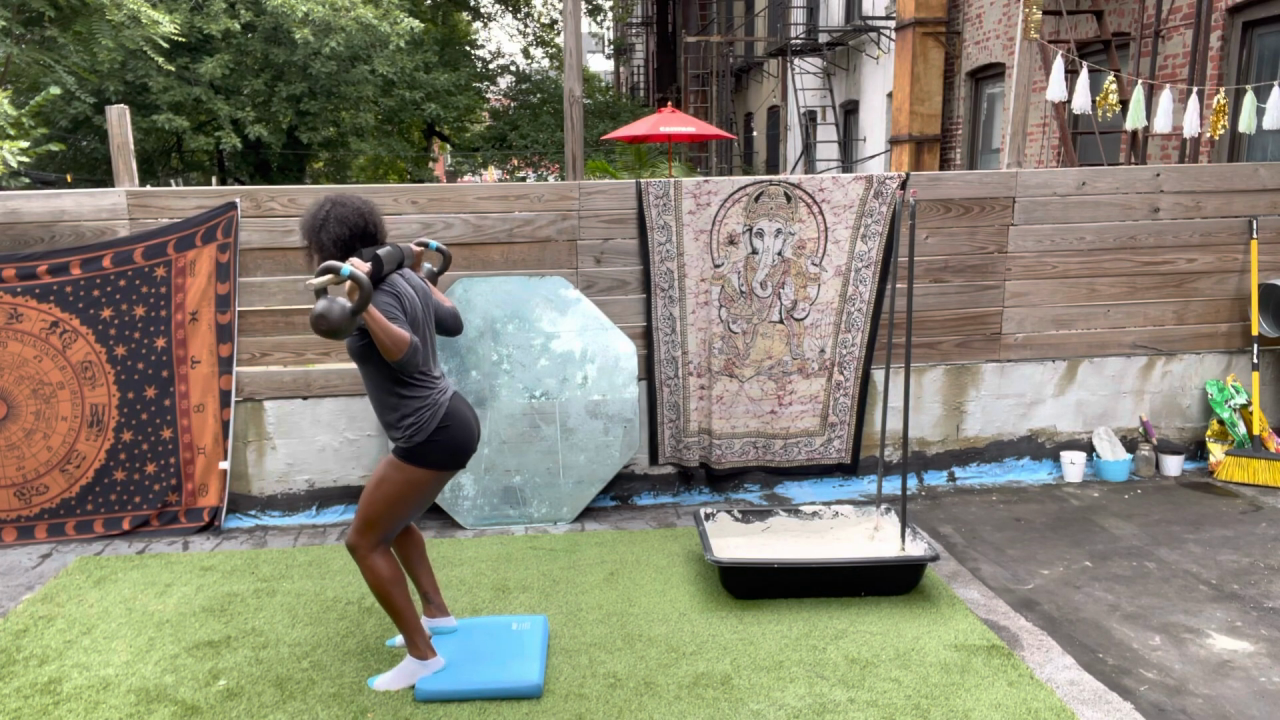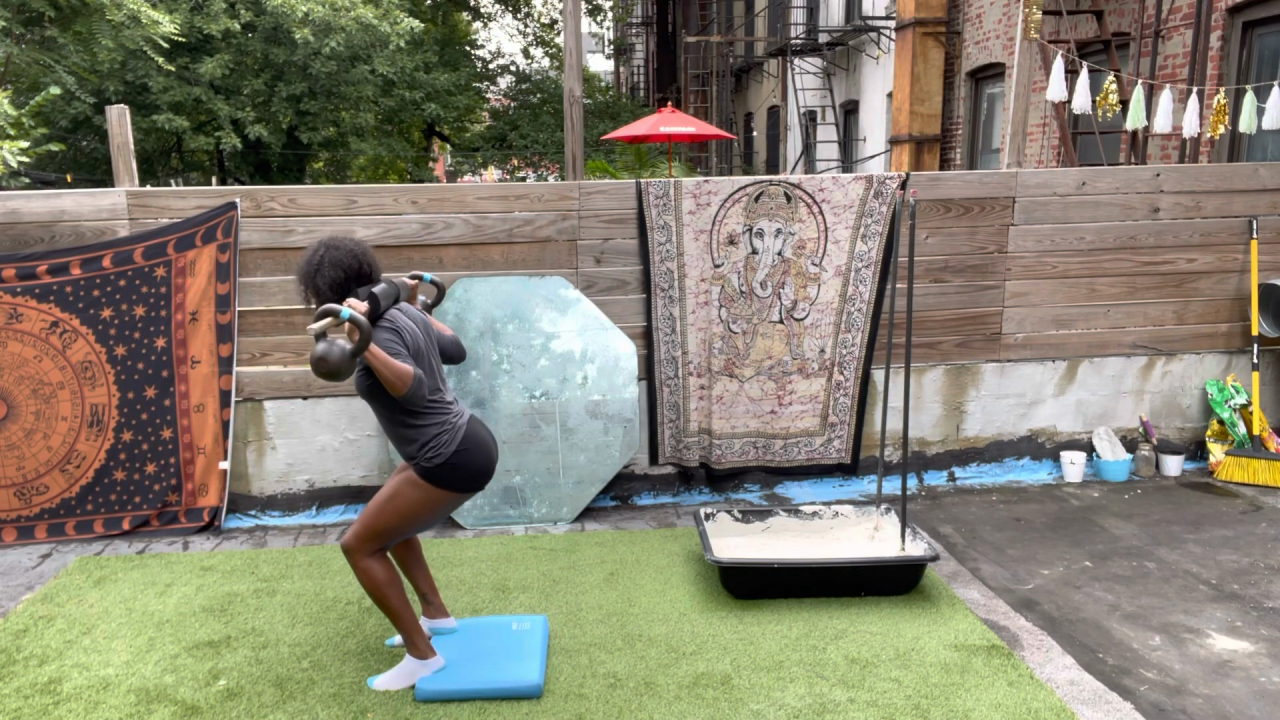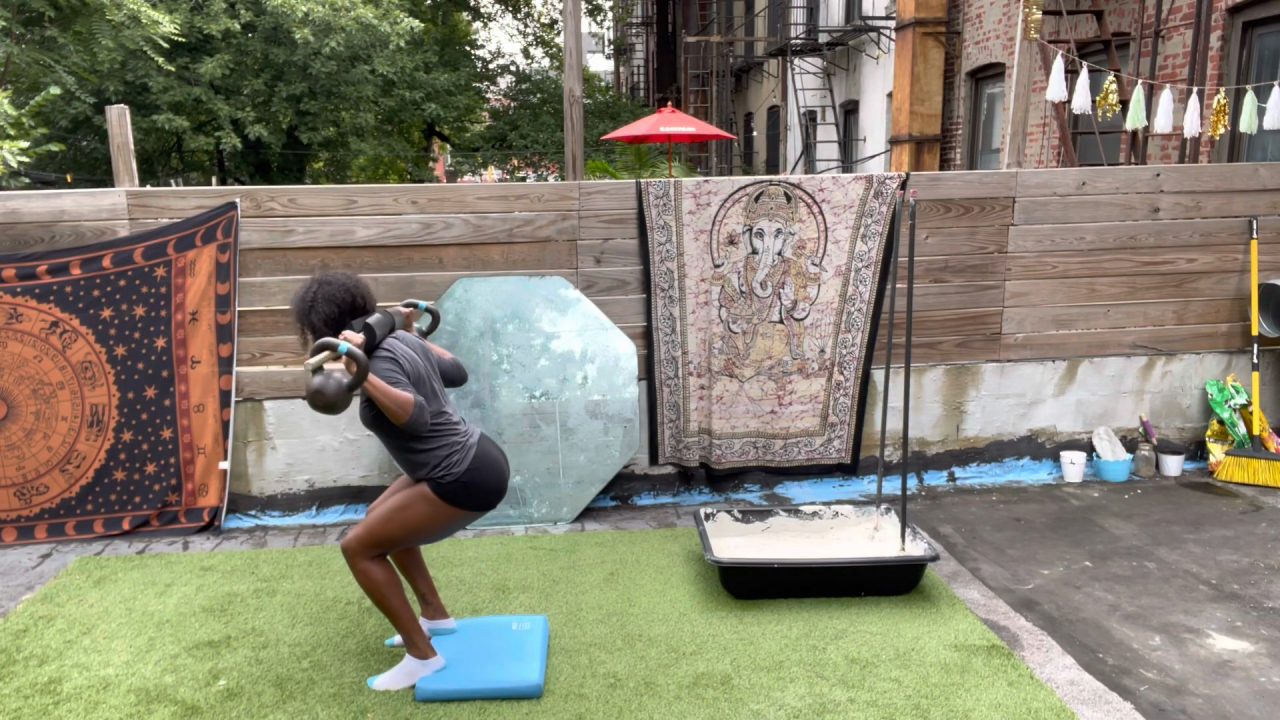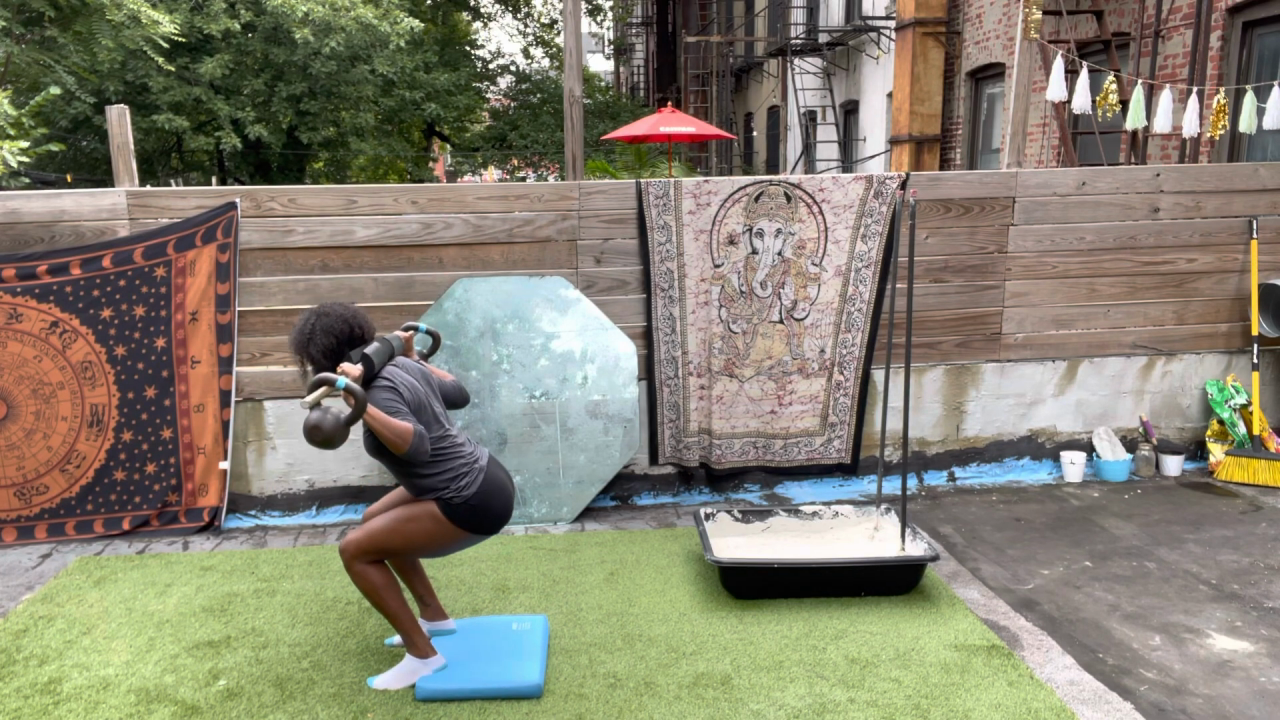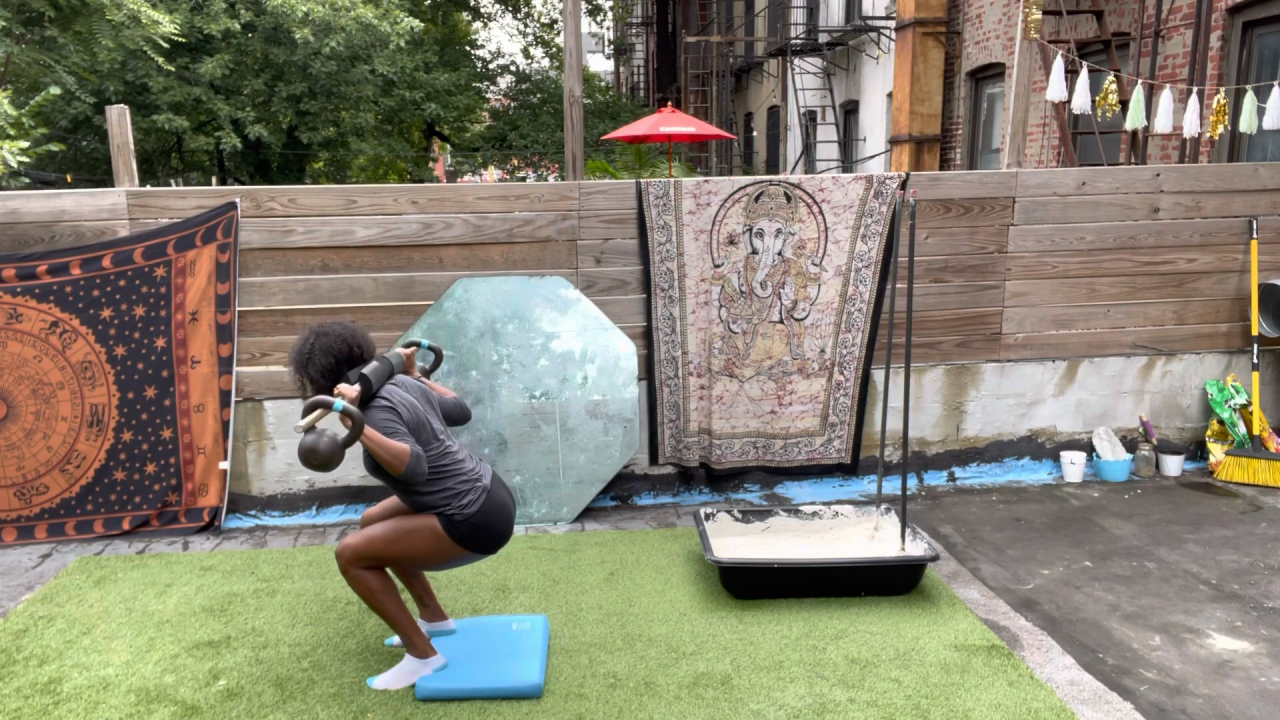
dt=0.5s
person 1, frame 1
left shoulder: (379, 293)
right shoulder: (403, 280)
left elbow: (410, 357)
right elbow: (453, 323)
left wrist: (362, 307)
left hip: (431, 437)
right hip: (450, 421)
left knee: (364, 541)
right knee: (391, 518)
left ankle: (422, 654)
right ankle: (437, 613)
person 1, frame 2
left shoulder: (378, 331)
right shoulder: (402, 314)
left elbow: (416, 391)
right elbow: (456, 351)
left wrist: (363, 346)
left hip: (454, 462)
right hip: (466, 444)
left knee: (359, 544)
right knee: (386, 519)
left ankle: (423, 656)
right ankle: (436, 615)
person 1, frame 3
left shoulder: (378, 361)
right shoulder: (400, 342)
left elbow: (417, 418)
right elbow: (457, 373)
left wrist: (361, 376)
left hip: (467, 481)
right hip: (475, 460)
left knee: (358, 546)
right knee: (381, 520)
left ankle: (422, 655)
right ankle: (435, 615)
person 1, frame 4
left shoulder: (379, 391)
right shoulder: (403, 368)
left elbow: (417, 448)
right elbow: (459, 394)
left wrist: (360, 408)
left hip: (475, 505)
right hip: (483, 481)
left knee: (356, 549)
right knee: (375, 523)
left ankle: (423, 655)
right ankle: (434, 617)
person 1, frame 5
left shoulder: (377, 411)
right shoulder: (402, 385)
left elbow: (414, 469)
right elbow: (460, 412)
left wrist: (358, 428)
left hip: (475, 522)
right hip: (486, 497)
left knee: (351, 553)
right knee: (372, 525)
left ankle: (422, 654)
right ankle: (434, 618)
